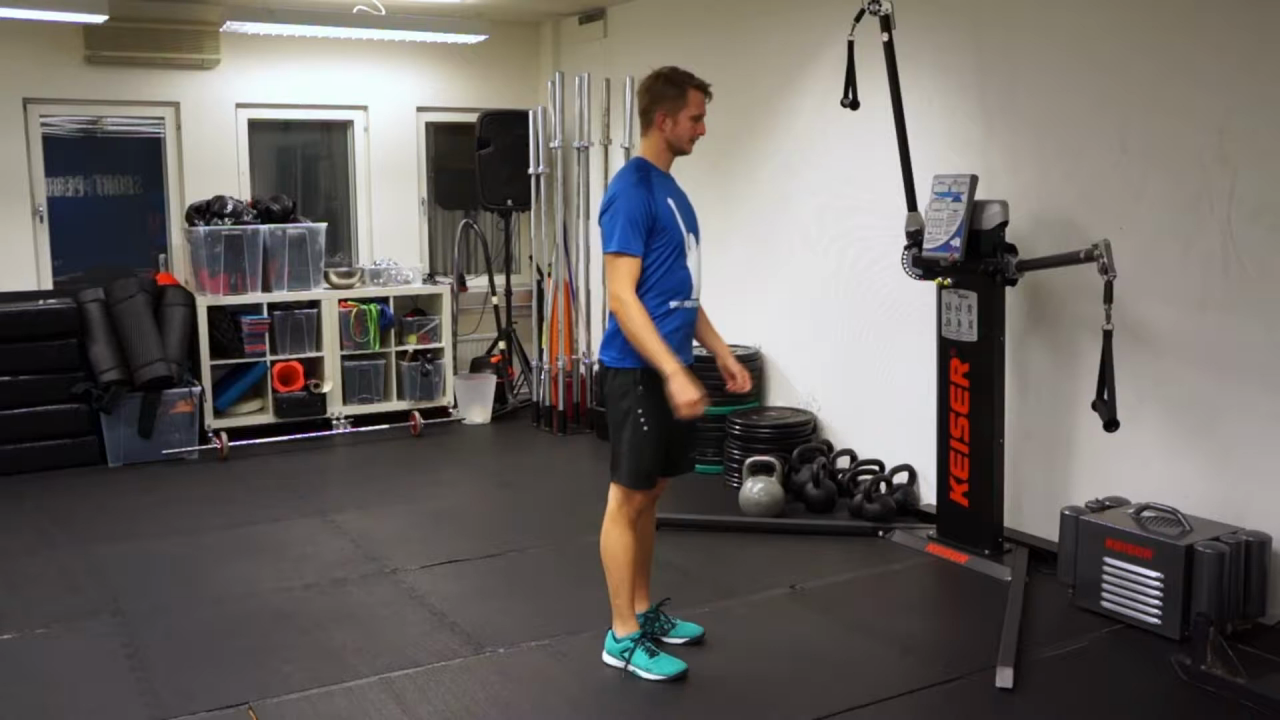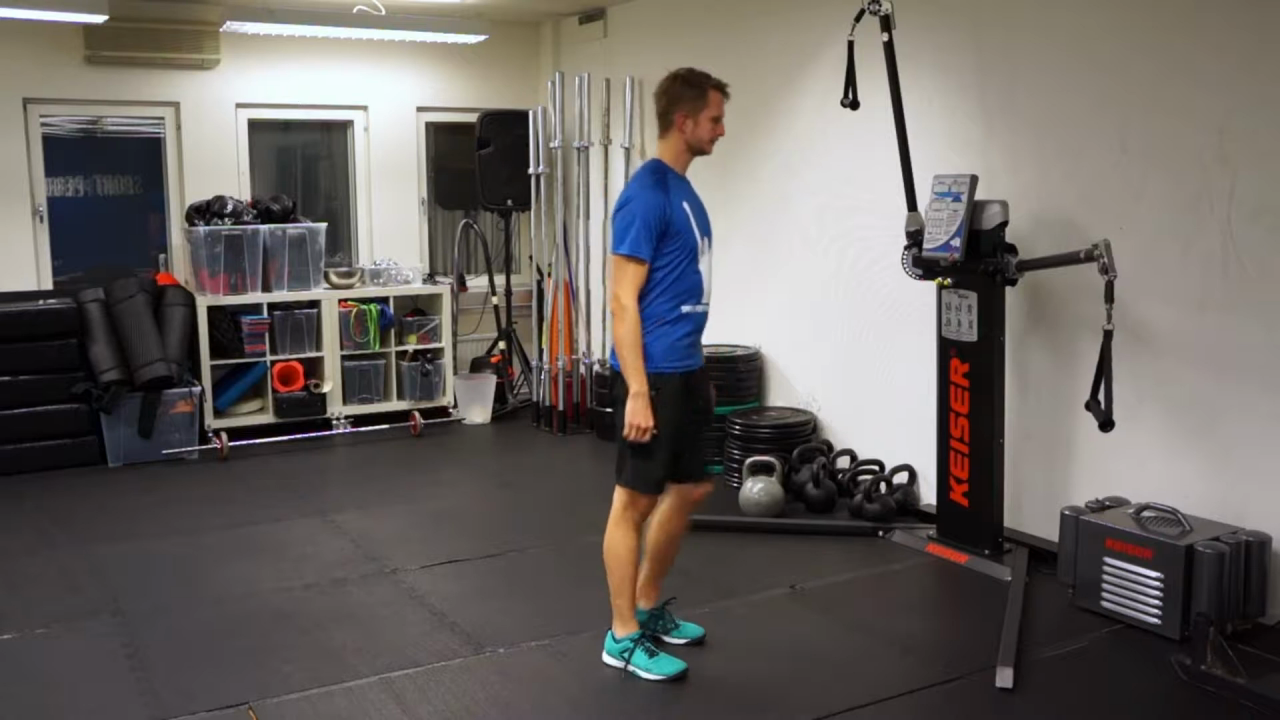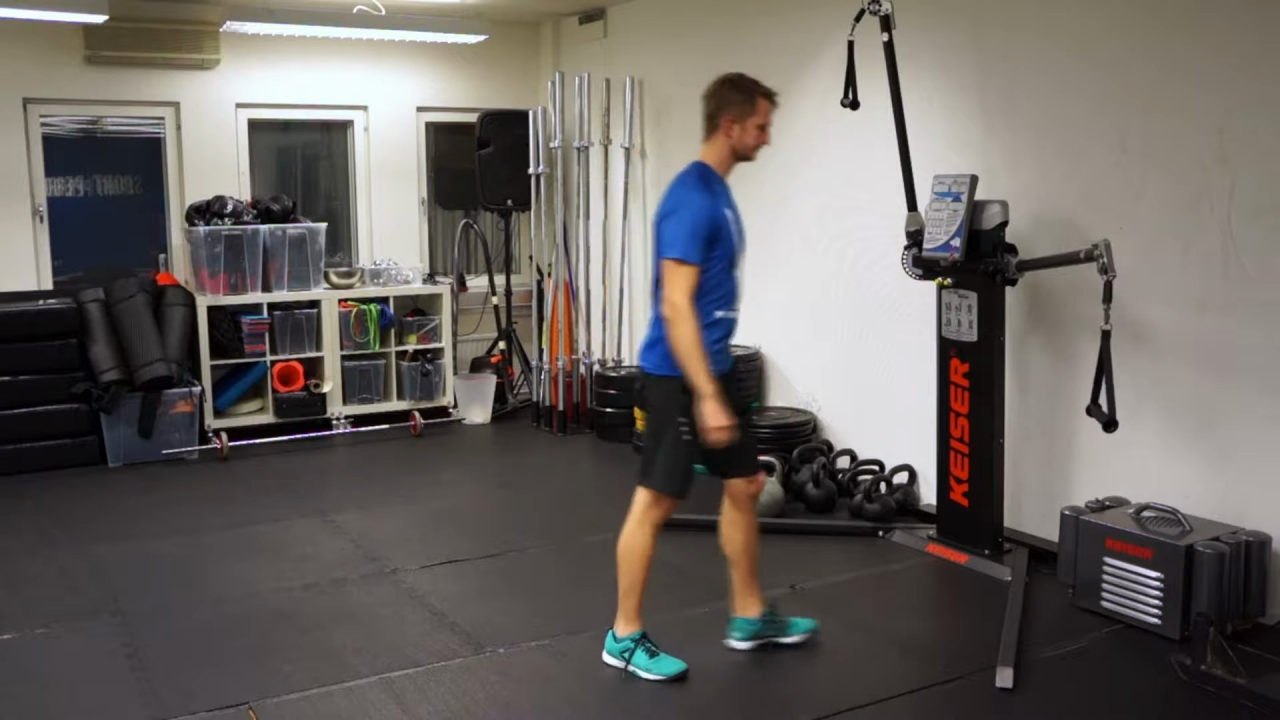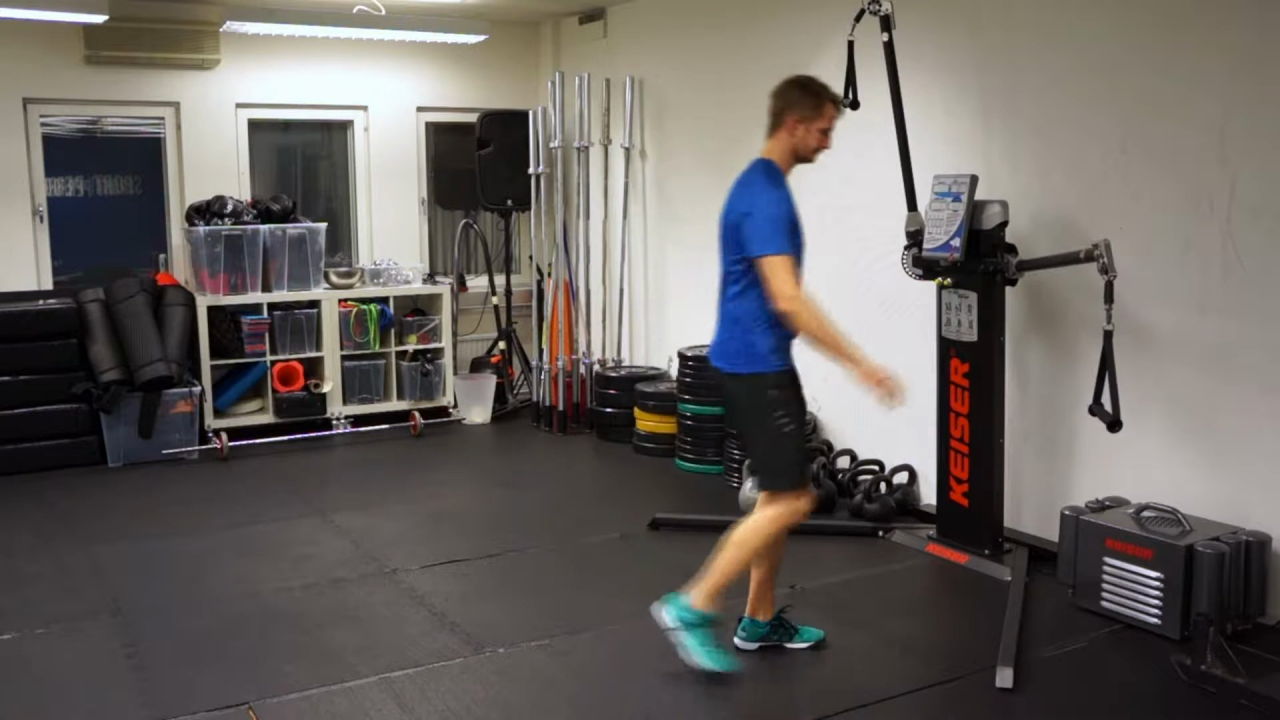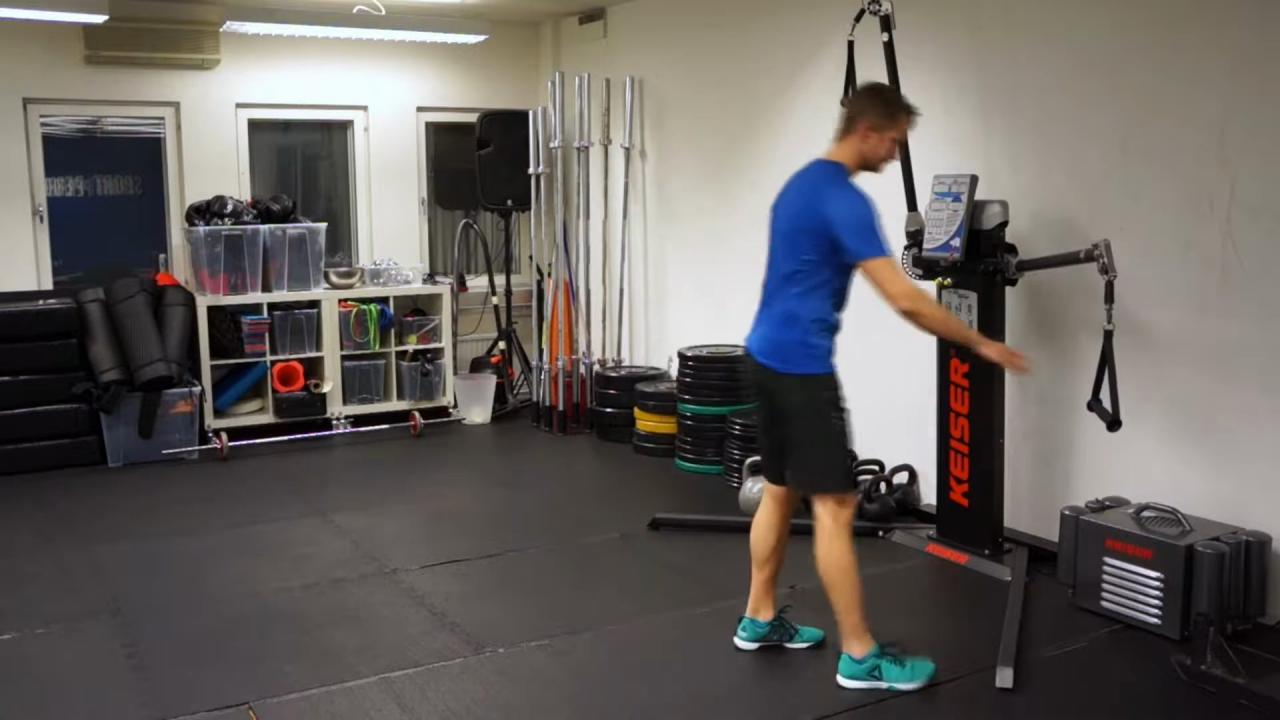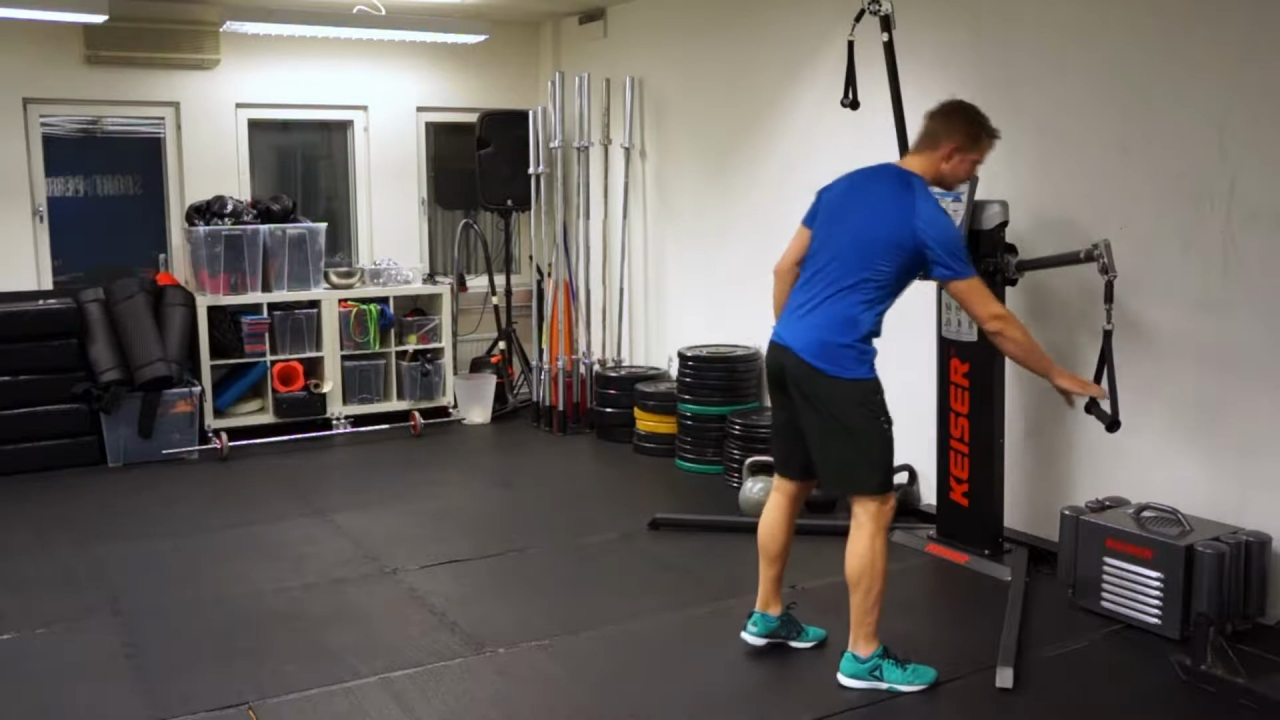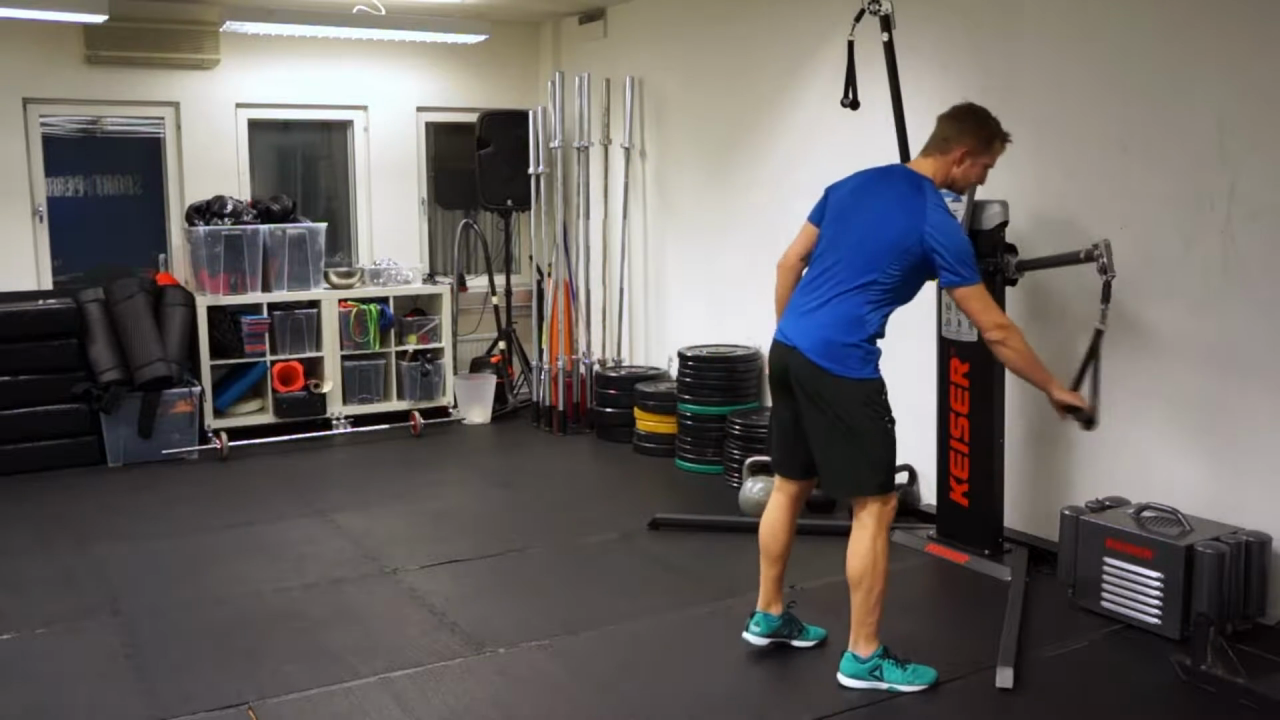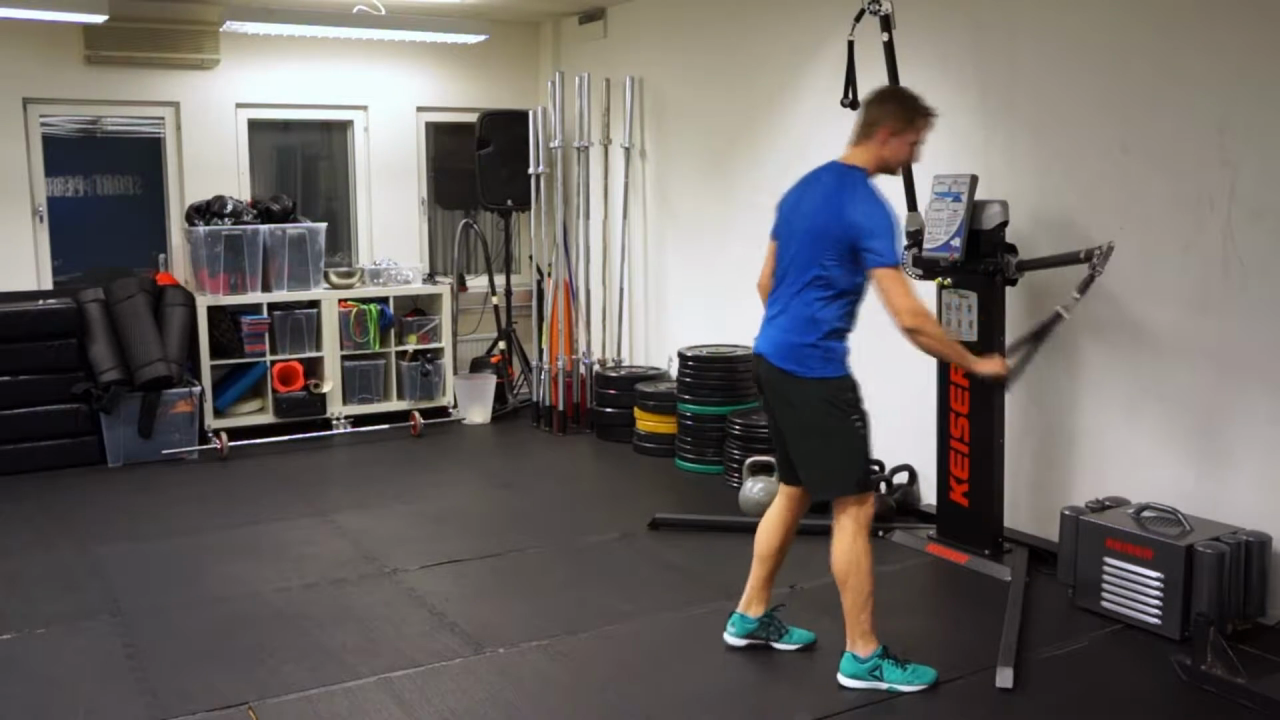
dt=0.3s
person 1, frame 1
left shoulder: (670, 189)
right shoulder: (631, 191)
right elbow: (622, 296)
left wrist: (722, 354)
right wrist: (673, 374)
left hip: (671, 366)
right hip: (640, 372)
left knee: (650, 494)
right knee: (628, 498)
left ankle: (644, 609)
right ankle: (623, 636)
person 1, frame 2
left shoulder: (685, 191)
right shoulder: (646, 194)
right elbow: (624, 301)
right wrist: (638, 392)
left hip: (684, 370)
right hip: (651, 374)
left knee: (689, 491)
right knee: (635, 500)
left ankle: (648, 606)
right ankle: (624, 636)
person 1, frame 3
left shoulder: (718, 192)
right shoulder: (690, 199)
right elbow: (678, 305)
right wrist: (706, 397)
left hip: (713, 368)
right hip: (678, 376)
left knee: (745, 486)
right knee: (656, 502)
left ankle: (751, 616)
right ankle: (625, 635)
person 1, frame 4
left shoulder: (763, 184)
right shoulder: (763, 194)
right elbow: (787, 299)
right wrist: (860, 363)
left hip: (760, 361)
right hip: (752, 367)
left knee: (781, 492)
right knee: (791, 500)
left ankle: (761, 619)
right ankle: (691, 606)
person 1, frame 5
left shoulder: (798, 185)
right shoulder: (845, 200)
right elbow: (906, 300)
right wrist: (983, 346)
left hip: (763, 354)
right hip: (798, 365)
left knee: (781, 491)
right knee: (836, 505)
left ankle: (760, 619)
right ankle: (860, 655)
person 1, frame 6
left shoulder: (843, 186)
right shoulder: (927, 218)
left elbow: (786, 269)
right elbow: (992, 319)
right wrist: (1056, 375)
left hip: (786, 351)
right hip: (838, 367)
left knee: (789, 487)
right knee: (874, 507)
left ankle: (767, 615)
right ankle: (863, 656)
person 1, frame 7
left shoulder: (850, 185)
right shoulder: (938, 225)
left elbow: (790, 264)
right elbow: (995, 330)
right wrist: (1054, 390)
left hip: (790, 349)
right hip: (841, 368)
left knee: (791, 486)
right knee: (874, 507)
left ankle: (768, 614)
right ankle: (865, 656)
person 1, frame 8
left shoulder: (803, 189)
right shoulder: (867, 208)
left elbow: (766, 281)
right elbow: (909, 317)
right wrist: (975, 364)
left hip: (772, 358)
right hip: (813, 369)
left knee: (796, 492)
right knee: (854, 507)
left ankle: (750, 616)
right ankle: (862, 655)
